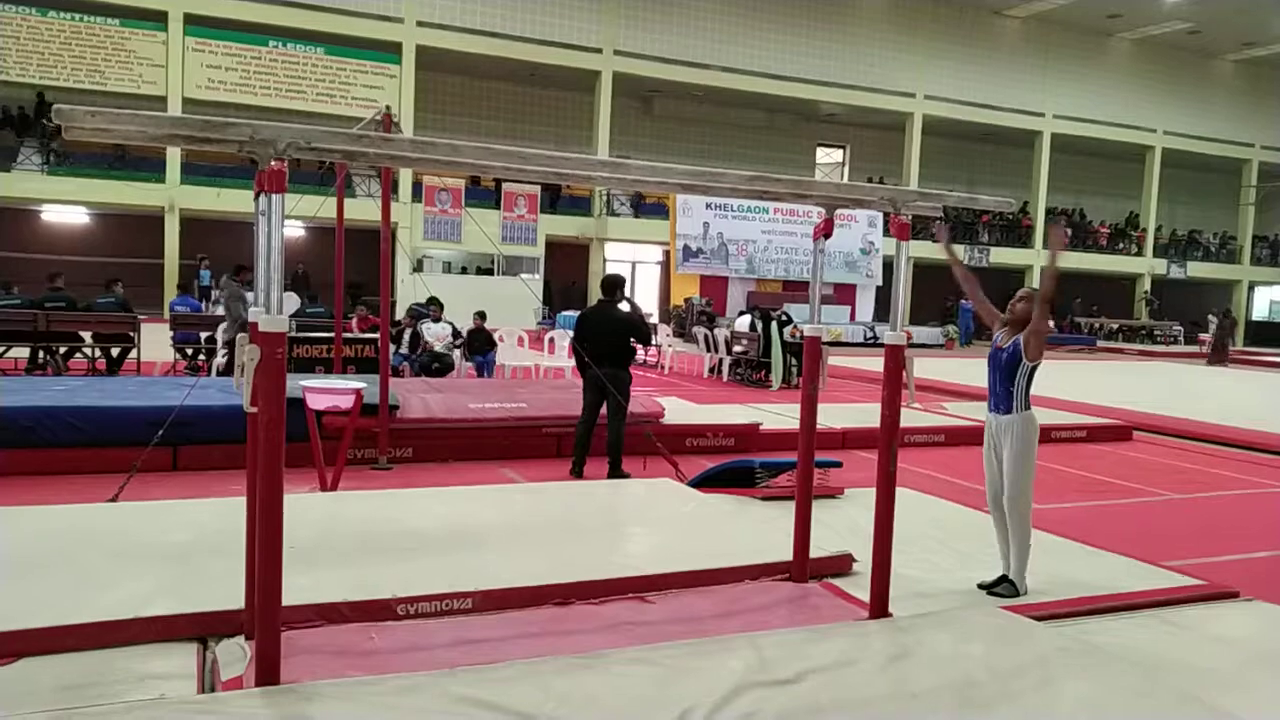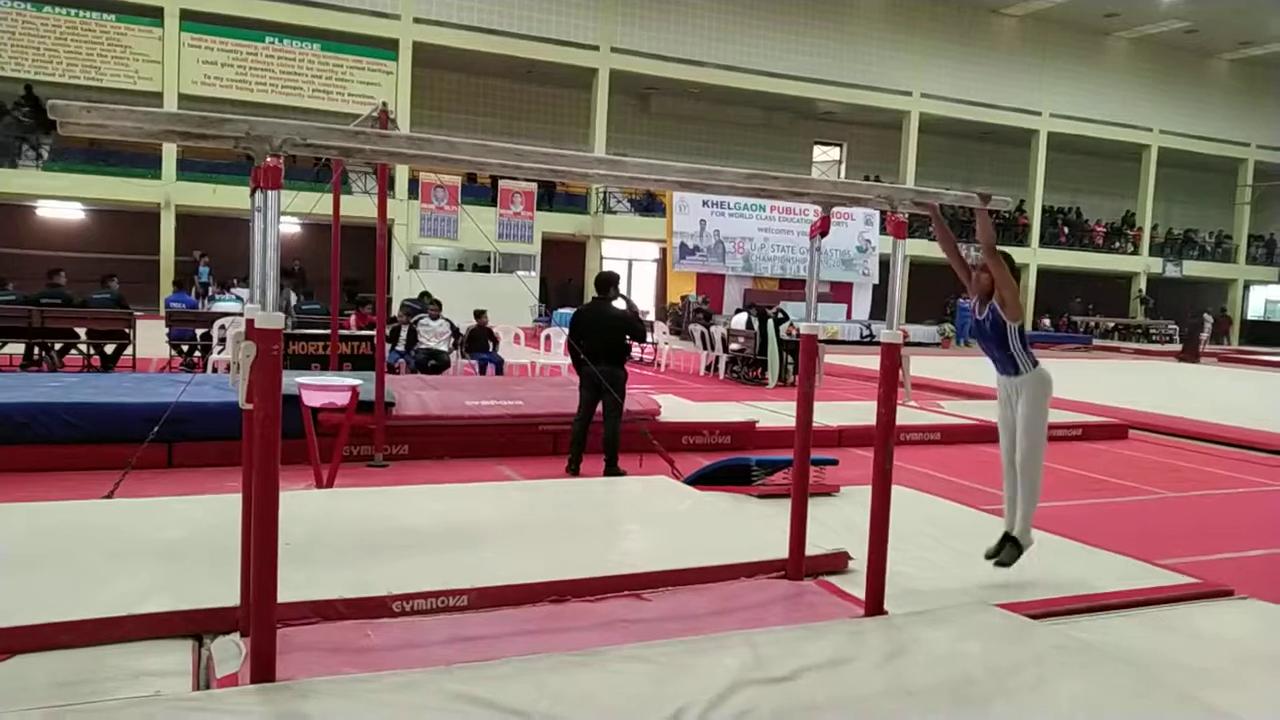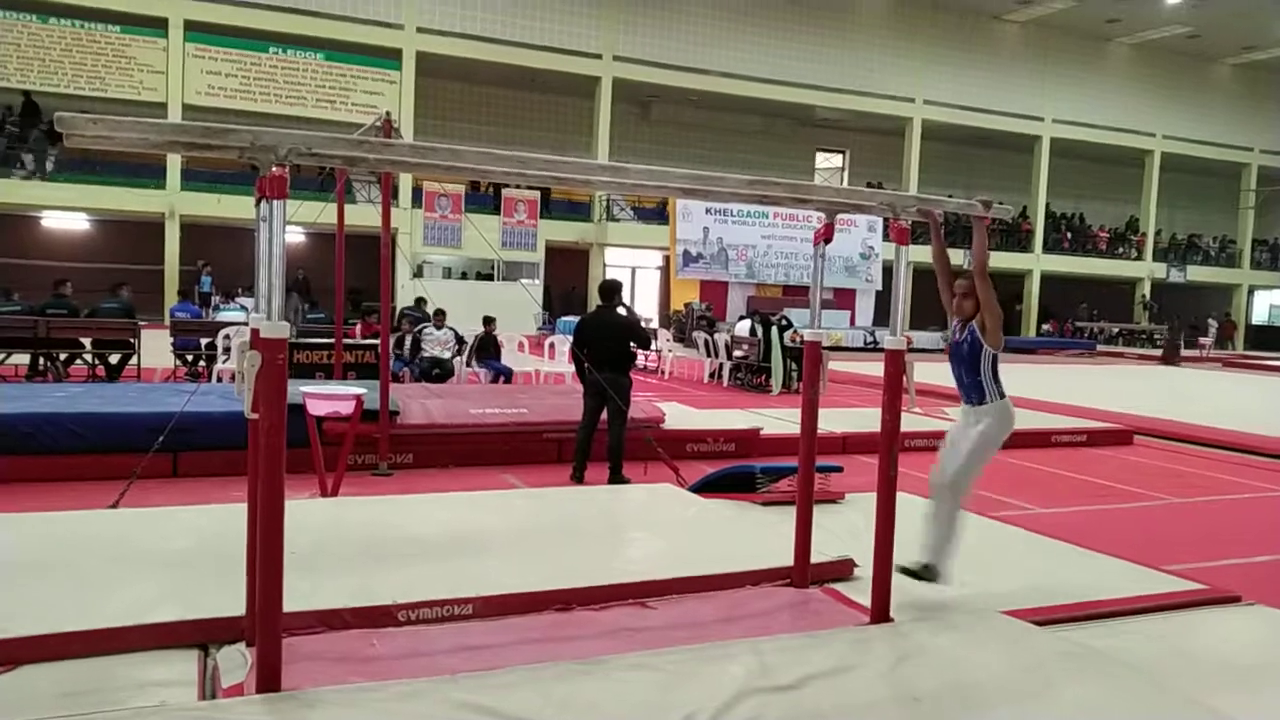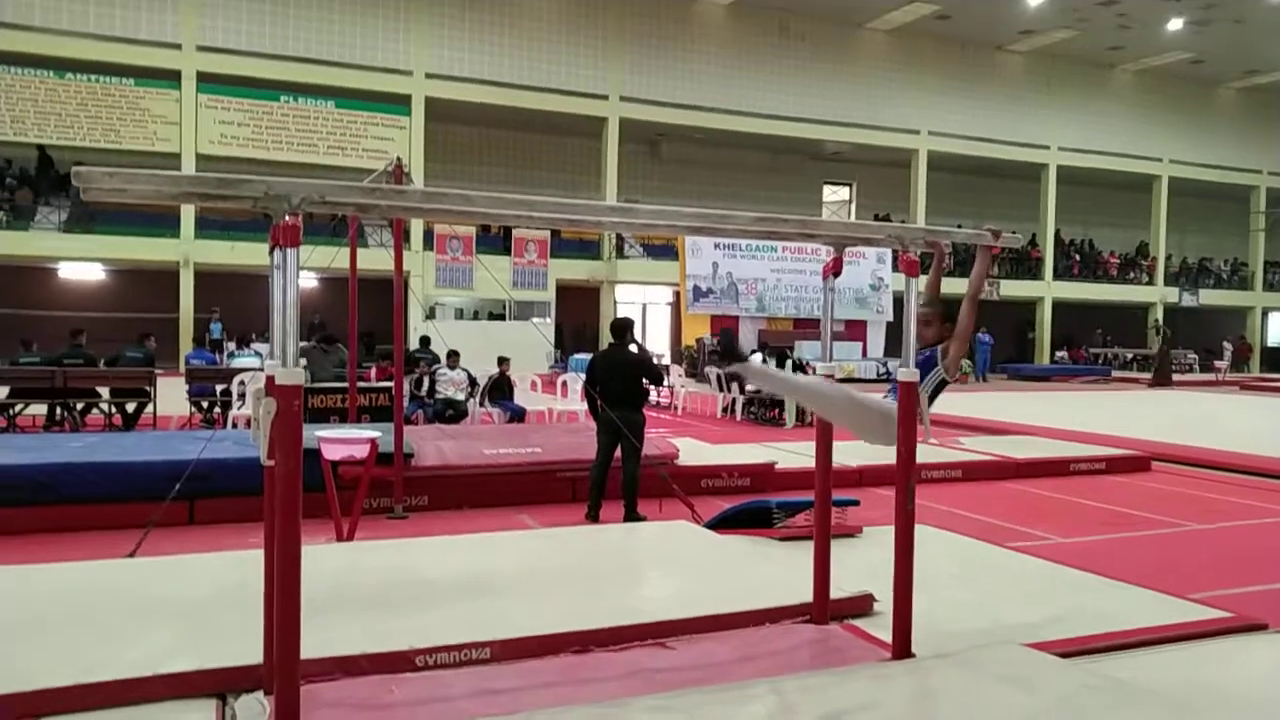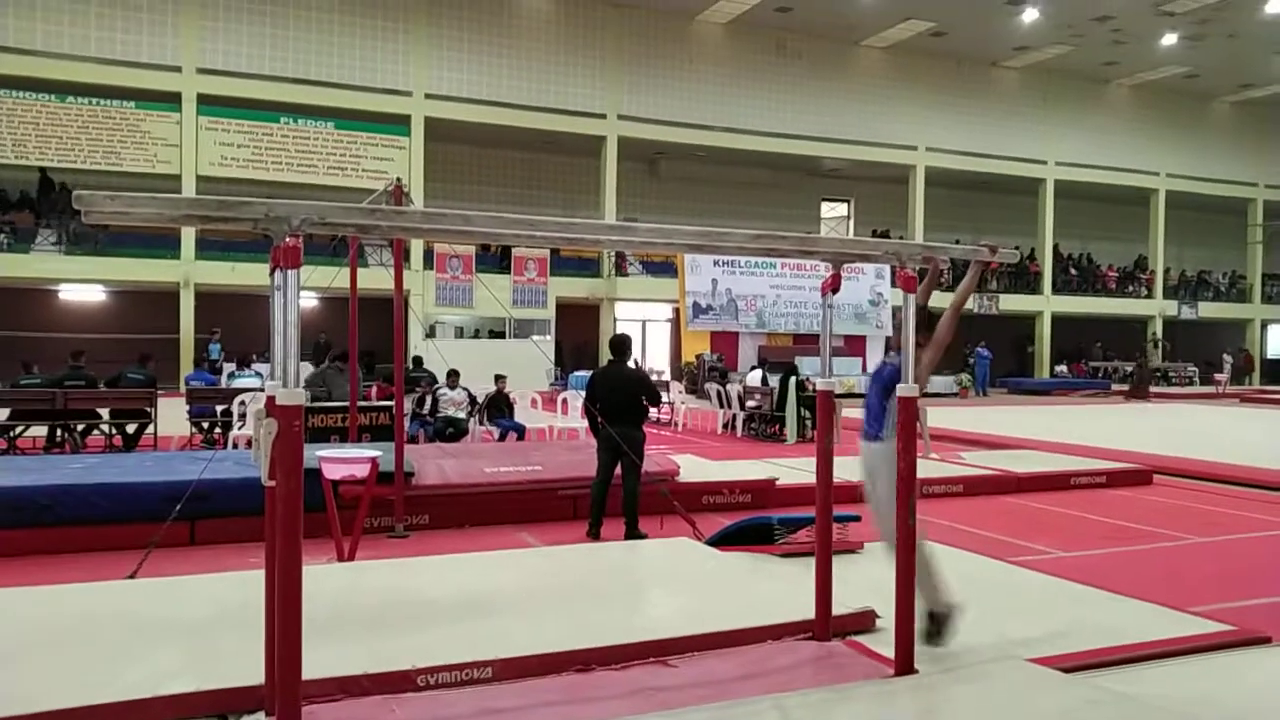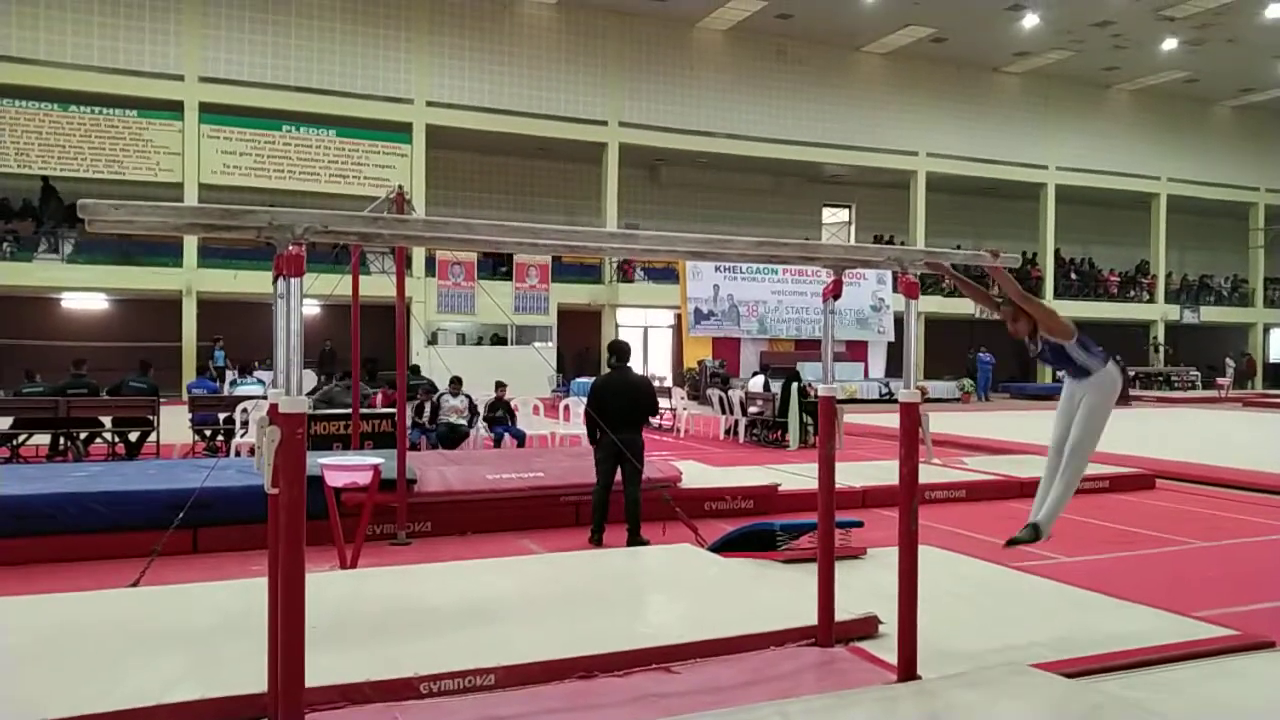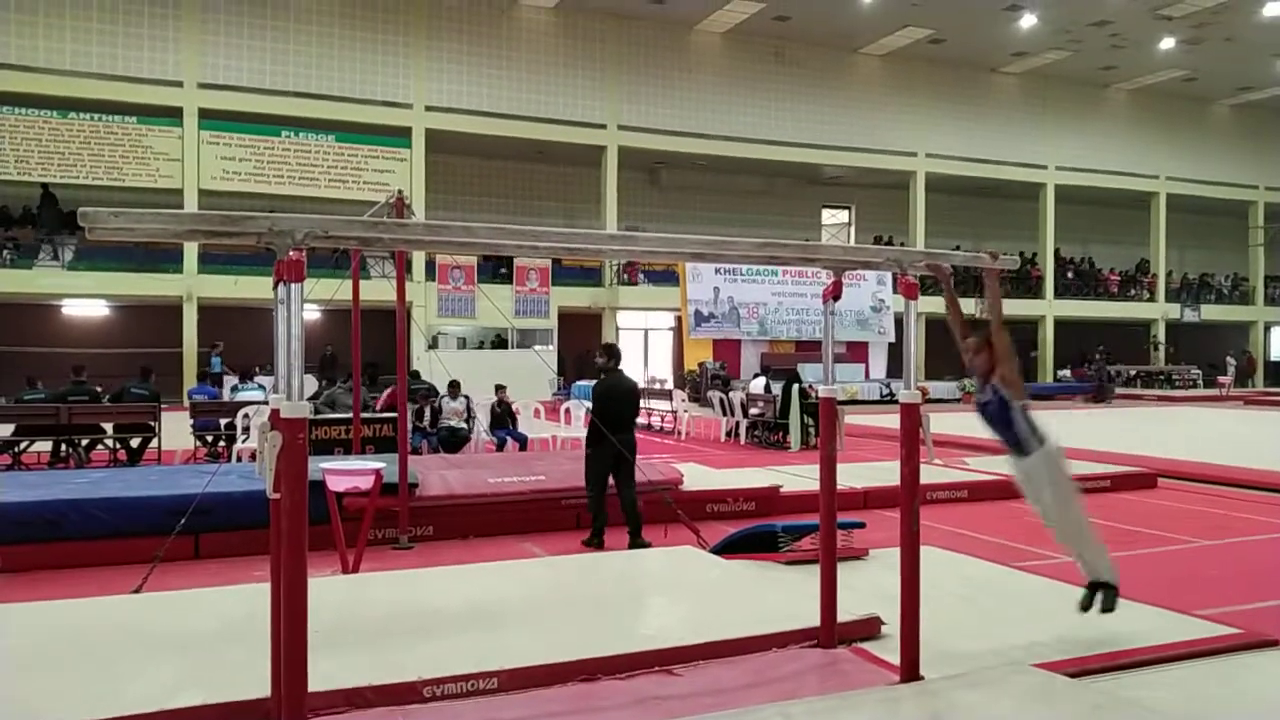
dt=0.5s
person 1, frame 1
left shoulder: (1032, 338)
right shoulder: (1000, 329)
left elbow: (1044, 299)
right elbow: (972, 291)
left wrist: (1054, 255)
right wrist: (948, 249)
left hip: (1018, 426)
right hip: (994, 423)
left knee: (1015, 504)
right knee: (997, 503)
left ankle: (1017, 579)
right ankle: (1008, 571)
person 1, frame 2
left shoulder: (1007, 299)
right shoulder: (977, 297)
left elbow: (989, 249)
right elbow: (951, 252)
left wrist: (981, 207)
right wrist: (934, 214)
left hip: (1030, 384)
right hip: (1006, 384)
left knee: (1028, 460)
right knee: (1009, 460)
left ankle: (1020, 534)
right ankle: (1011, 530)
person 1, frame 3
left shoulder: (986, 322)
right shoulder: (956, 321)
left elbow: (981, 272)
right elbow: (941, 272)
left wrist: (980, 225)
right wrist: (935, 229)
left hip: (992, 413)
right hip: (969, 413)
left knee: (951, 479)
right knee: (941, 477)
left ankle: (934, 563)
right ankle: (933, 558)
person 1, frame 4
left shoulder: (950, 354)
right shoulder: (923, 349)
left elbow: (971, 298)
right elbow: (930, 300)
left wrist: (984, 255)
right wrist: (938, 259)
left hip: (894, 421)
right hip: (878, 418)
left knee: (831, 394)
left ankle: (745, 368)
person 1, frame 5
left shoulder: (922, 362)
right shoulder: (893, 358)
left elbow: (952, 311)
right elbow: (915, 312)
left wrist: (976, 269)
right wrist: (931, 271)
left hip: (887, 455)
right hip: (871, 453)
left knee: (902, 537)
right knee: (888, 536)
left ankle: (938, 607)
right ankle: (934, 605)
person 1, frame 6
left shoulder: (1052, 326)
right shoulder: (1027, 330)
left elbow: (1018, 297)
right elbow: (983, 298)
left wrist: (995, 269)
right wrist: (948, 273)
left hip: (1100, 379)
right hip: (1076, 382)
left knee: (1075, 453)
right knee: (1056, 452)
left ankle: (1041, 524)
right ankle: (1035, 522)
person 1, frame 7
left shoulder: (1007, 380)
right shoulder: (980, 380)
left elbow: (996, 326)
right elbow: (959, 327)
left wrist: (992, 282)
right wrist: (947, 289)
left hip: (1042, 461)
right hip: (1021, 465)
left knee: (1072, 527)
right knee: (1057, 527)
left ankle: (1105, 579)
right ankle: (1094, 577)
person 2, frame 1
left shoulder: (587, 315)
right shoulder: (626, 317)
left elbow: (577, 346)
right elbow: (647, 340)
left wrist: (584, 371)
right wrist: (639, 316)
left hip: (593, 372)
right hip: (617, 374)
left knee: (586, 418)
right knee: (616, 421)
left ankle: (577, 466)
right ankle: (614, 470)
person 2, frame 2
left shoulder: (581, 313)
right shoulder: (620, 315)
left elbow: (572, 344)
right elbow: (641, 337)
left wrist: (580, 369)
right wrist: (634, 313)
left hip: (589, 370)
right hip: (612, 371)
left knee: (582, 415)
right knee: (612, 418)
left ankle: (573, 463)
right ankle: (611, 467)
person 2, frame 3
left shoulder: (586, 320)
right shoulder: (625, 322)
left elbow: (576, 352)
right elbow: (646, 343)
left wrist: (584, 378)
right wrist: (635, 320)
left hip: (594, 377)
right hip: (618, 379)
left knee: (587, 423)
right knee: (616, 426)
left ankle: (578, 471)
right ankle: (615, 474)
person 2, frame 4
left shoulder: (598, 358)
right shoulder: (637, 359)
left elbow: (589, 390)
right elbow: (658, 379)
left wrist: (597, 415)
right wrist: (646, 355)
left hip: (607, 415)
right hip: (631, 416)
left knee: (601, 462)
right knee: (630, 464)
left ankle: (593, 510)
right ankle: (630, 512)
person 2, frame 5
left shoulder: (598, 375)
right shoulder: (637, 376)
left elbow: (589, 407)
right elbow: (656, 401)
left wrist: (597, 432)
left hip: (607, 433)
right hip: (631, 433)
left knee: (601, 479)
right knee: (631, 482)
left ankle: (594, 527)
right ankle: (631, 529)
person 2, frame 6
left shoulder: (601, 382)
right shoulder: (642, 382)
left elbow: (590, 414)
right elbow: (653, 411)
left wrist: (593, 440)
left hip: (607, 440)
right hip: (633, 440)
left knee: (602, 487)
right knee: (632, 488)
left ankle: (596, 534)
right ankle: (634, 535)
person 2, frame 7
left shoulder: (603, 385)
right shoulder: (631, 385)
left elbow: (597, 418)
right elbow: (635, 412)
left wrist: (590, 444)
left hip: (604, 443)
right hip: (626, 441)
left knee: (596, 490)
right knee: (628, 489)
left ankle: (596, 536)
right ankle: (636, 537)
